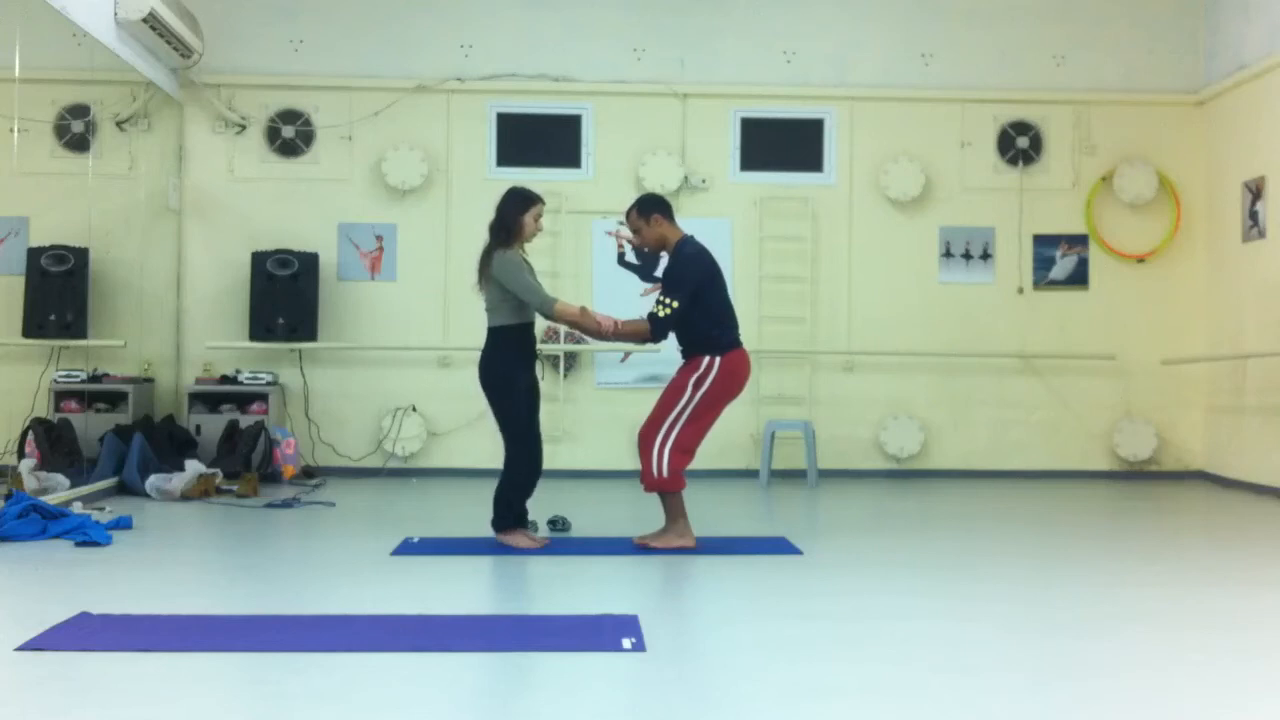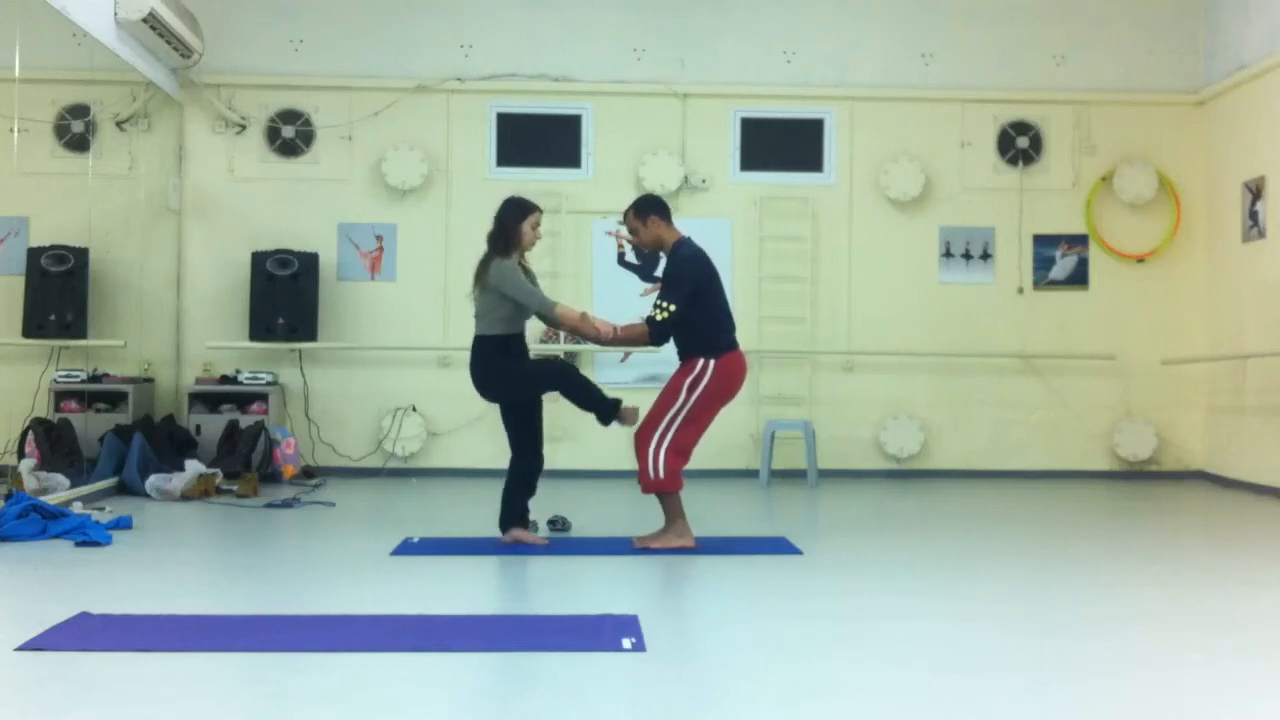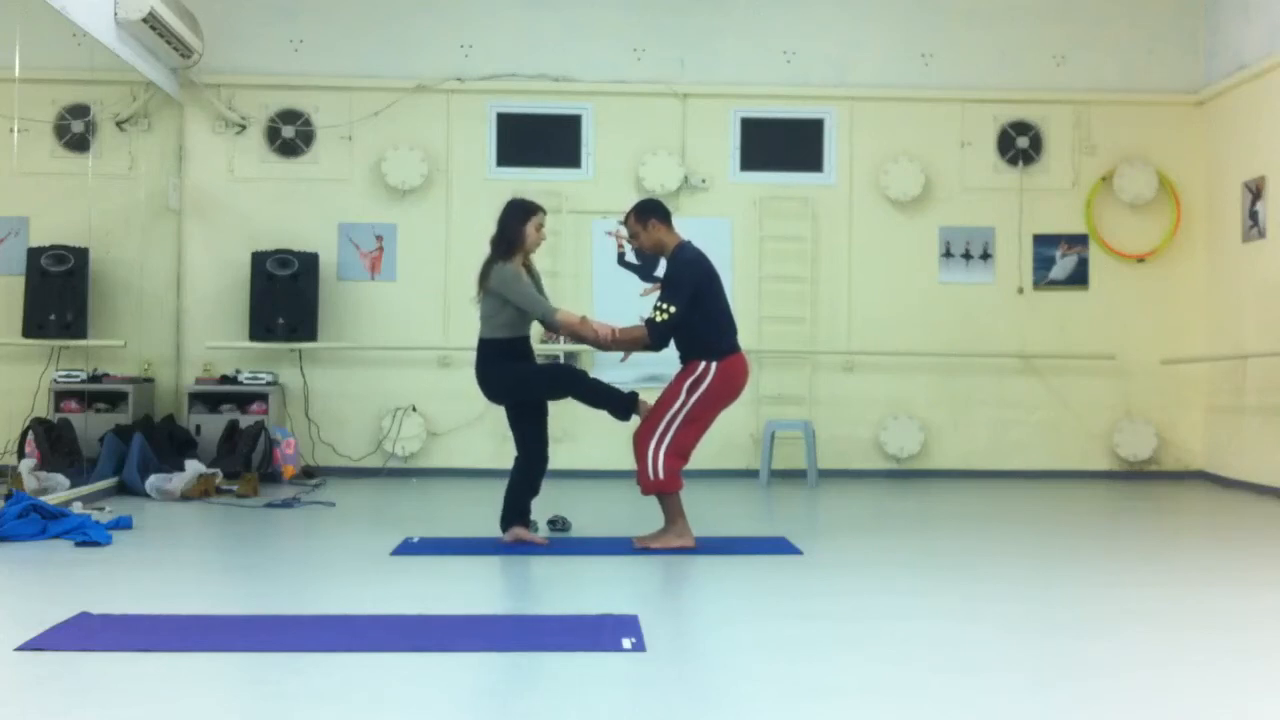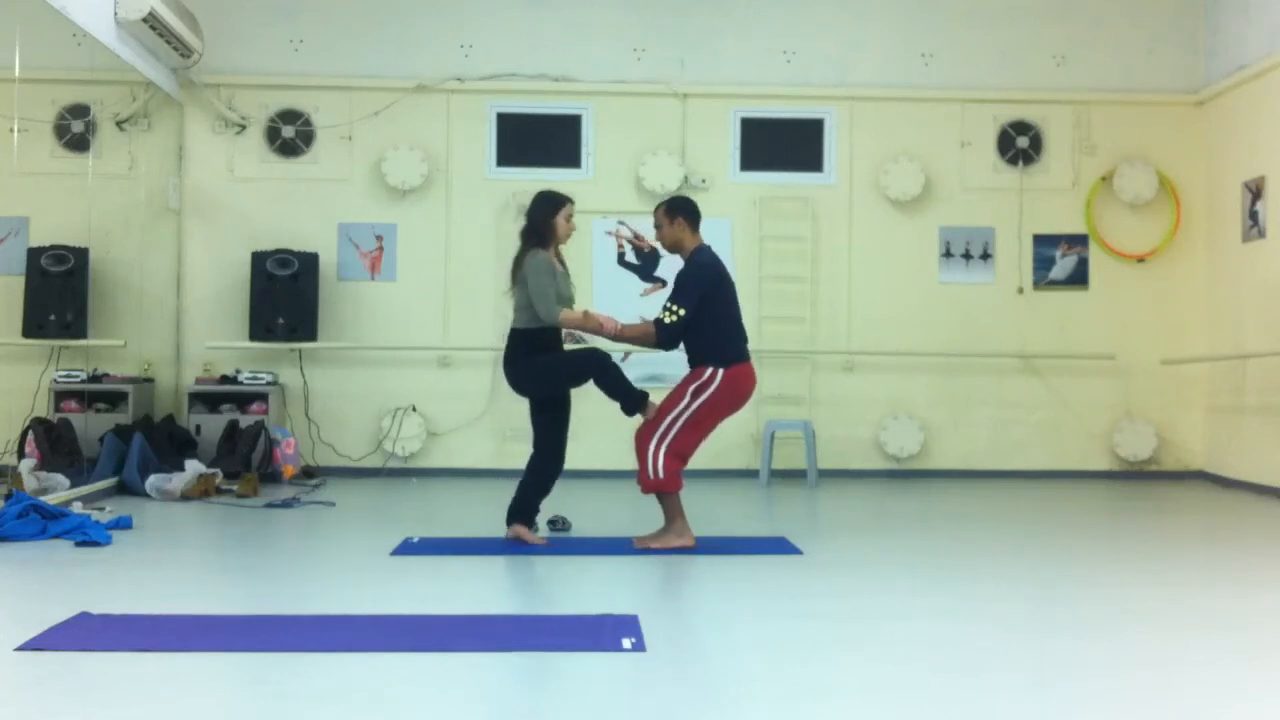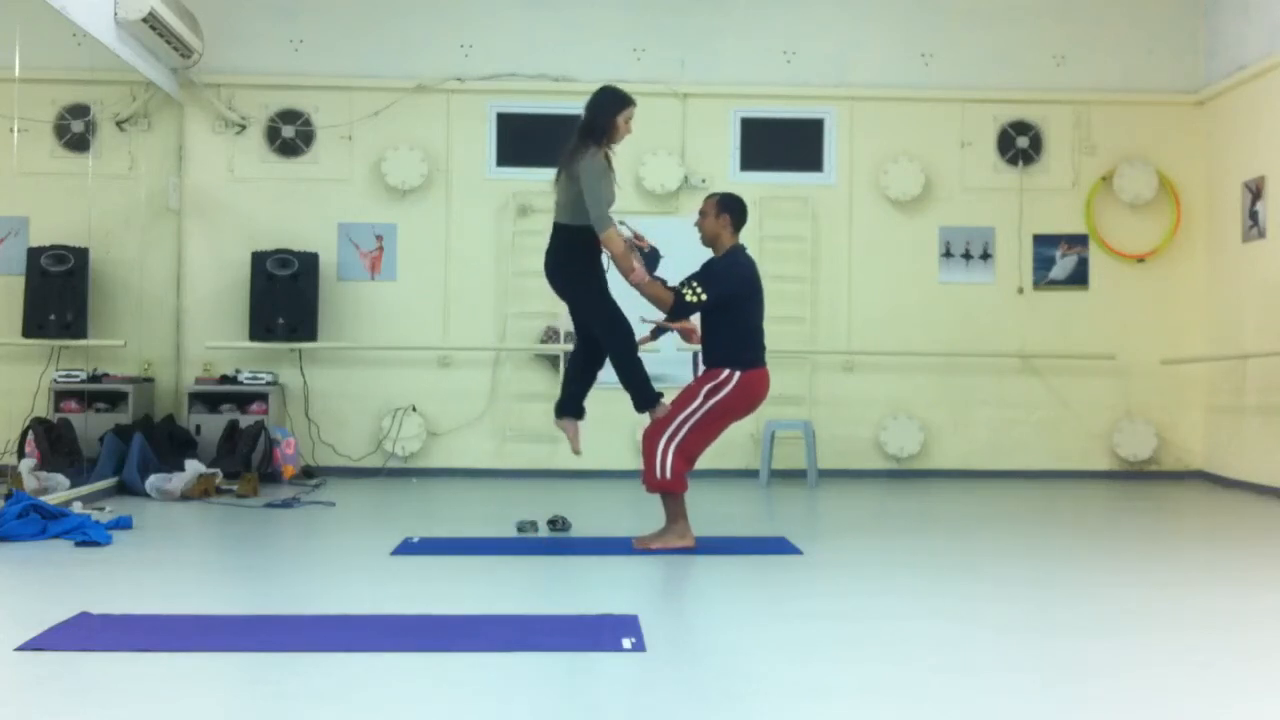
dt=1s
person 1, frame 1
left shoulder: (516, 259)
right shoulder: (502, 258)
left elbow: (540, 306)
right elbow: (541, 301)
left wrist: (584, 322)
right wrist: (589, 316)
left hip: (518, 360)
right hip: (503, 361)
left knee: (524, 446)
right knee: (524, 445)
left ankle: (514, 524)
right ankle: (507, 525)
person 1, frame 2
left shoulder: (521, 269)
right shoulder: (499, 267)
left elbow: (546, 315)
right elbow: (543, 305)
left wrist: (586, 329)
right wrist: (588, 321)
left hip: (513, 363)
right hip: (492, 365)
left knee: (529, 451)
right knee: (560, 372)
left ankle: (513, 524)
right ankle: (613, 412)
person 1, frame 3
left shoulder: (528, 271)
right shoulder: (502, 272)
left elbow: (548, 319)
right elbow: (545, 311)
left wrist: (585, 332)
right wrist: (589, 324)
left hip: (520, 363)
right hip: (498, 367)
left knee: (535, 451)
right knee: (568, 378)
left ankle: (514, 524)
right ankle: (636, 406)
person 1, frame 4
left shoulder: (554, 260)
right shoulder: (537, 259)
left elbow: (558, 316)
right elbow: (548, 312)
left wrist: (596, 323)
right wrist: (594, 320)
left hip: (545, 358)
right hip: (526, 360)
left knee: (550, 450)
right knee: (595, 361)
left ankle: (519, 520)
right ankle: (643, 406)
person 1, frame 5
left shoulder: (591, 156)
right shoulder: (590, 159)
right elbow: (599, 218)
left wrist: (621, 243)
right wrist: (626, 262)
left hip: (576, 256)
right hip: (570, 259)
left knee: (592, 340)
right knee: (617, 332)
left ankle: (568, 413)
right ankle: (652, 406)
person 2, frame 1
left shoulder: (687, 259)
right shoulder: (685, 256)
left elbow: (658, 325)
right elbow: (662, 326)
left wrist: (608, 329)
right wrist: (613, 330)
left hip: (717, 365)
right hip: (711, 362)
left knee: (660, 441)
right knee: (657, 440)
left ankle: (680, 530)
right ankle: (675, 527)
person 2, frame 2
left shoulder: (684, 260)
right shoulder: (684, 257)
left elbow: (657, 329)
right elbow: (661, 331)
left wrist: (610, 333)
right wrist: (614, 337)
left hip: (712, 367)
right hip: (710, 364)
left knee: (656, 442)
right knee: (654, 441)
left ankle: (679, 531)
right ankle: (674, 528)
person 2, frame 3
left shoulder: (685, 264)
right shoulder: (685, 261)
left elbow: (657, 331)
right elbow: (661, 335)
left wrist: (608, 336)
right wrist: (613, 340)
left hip: (714, 370)
right hip: (713, 367)
left knee: (655, 442)
right knee: (654, 440)
left ankle: (679, 530)
right ankle: (674, 527)
person 2, frame 4
left shoulder: (697, 269)
right shoulder: (704, 264)
left elbow: (666, 334)
right elbow: (676, 331)
left wrist: (613, 330)
right wrist: (621, 329)
left hip: (721, 376)
right hip: (723, 373)
left knee: (655, 441)
right knee: (656, 440)
left ankle: (678, 530)
right ankle: (674, 527)
person 2, frame 5
left shoulder: (733, 267)
right shoulder: (721, 265)
left elbow: (678, 306)
right elbow: (679, 294)
left wrist: (636, 278)
left hip: (736, 378)
right hip: (730, 374)
left knee: (663, 439)
right knee: (665, 438)
left ankle: (679, 530)
right ankle: (675, 527)
